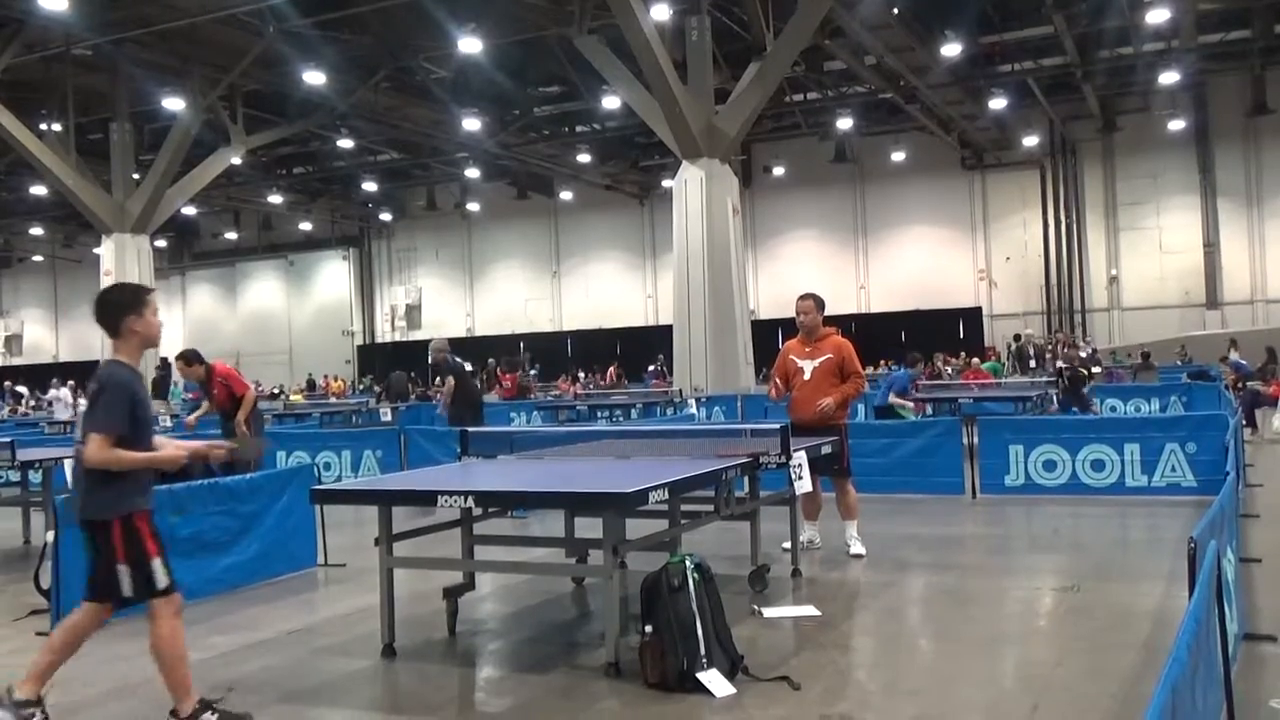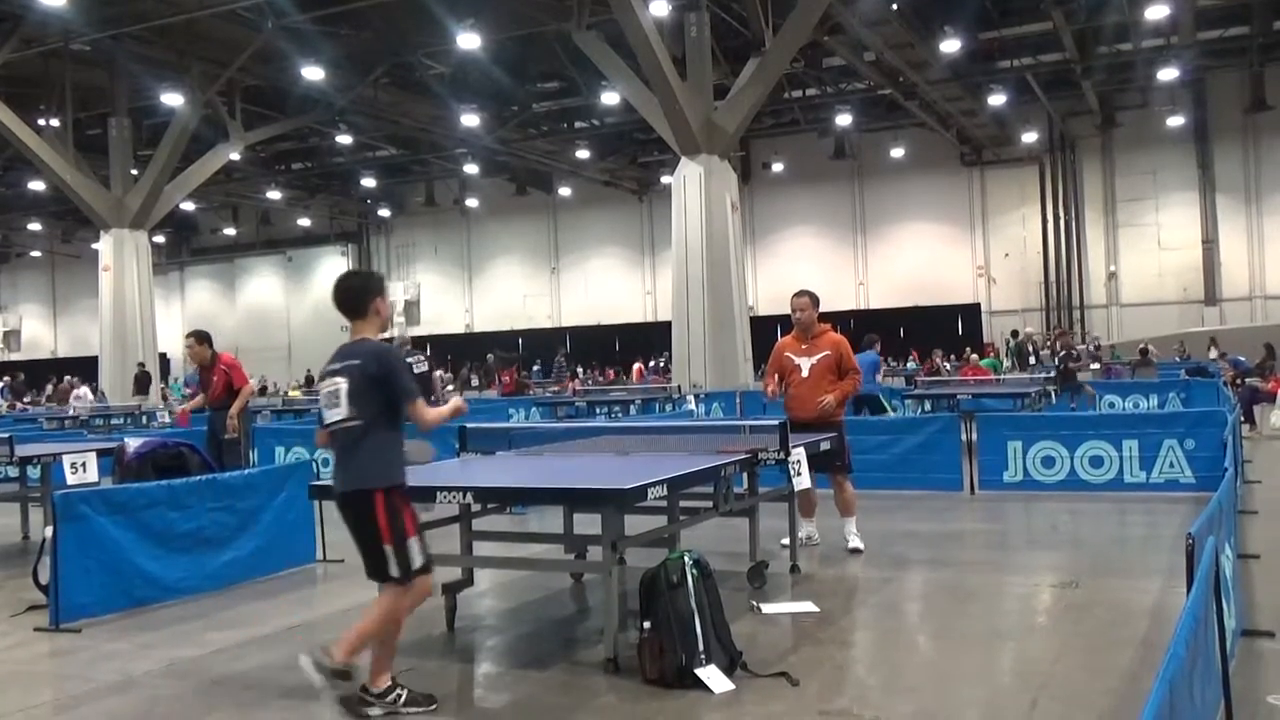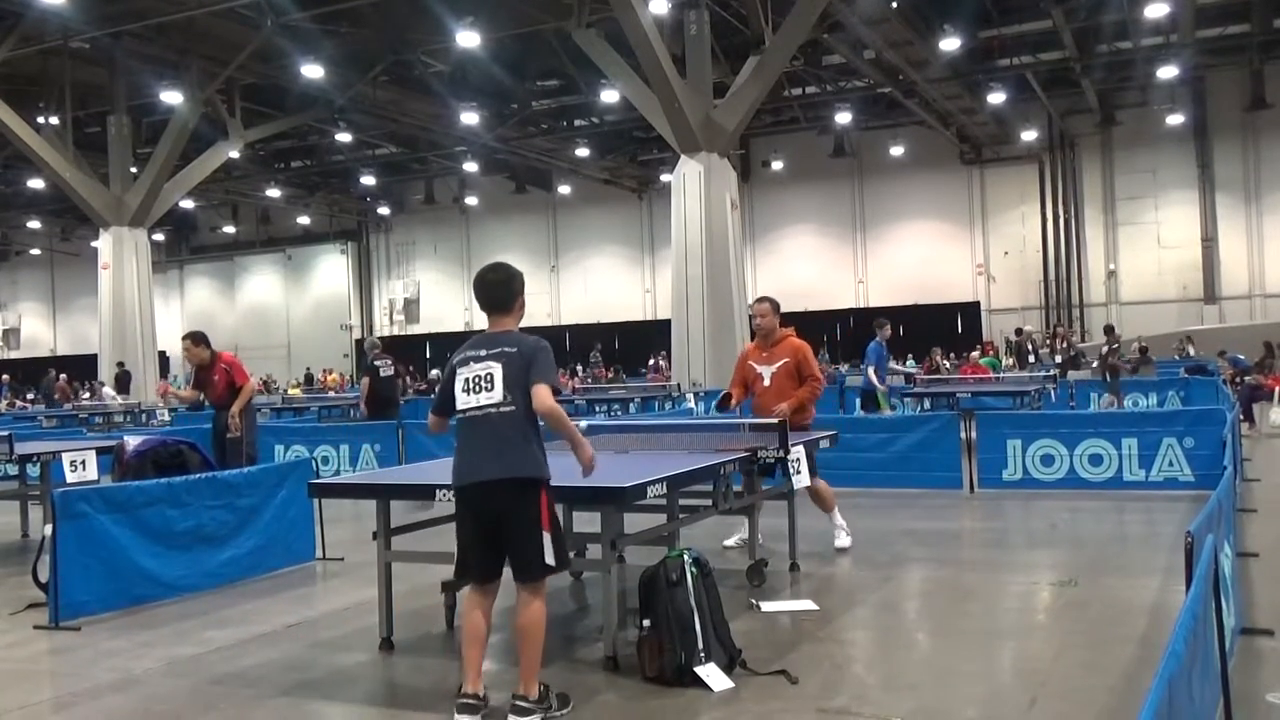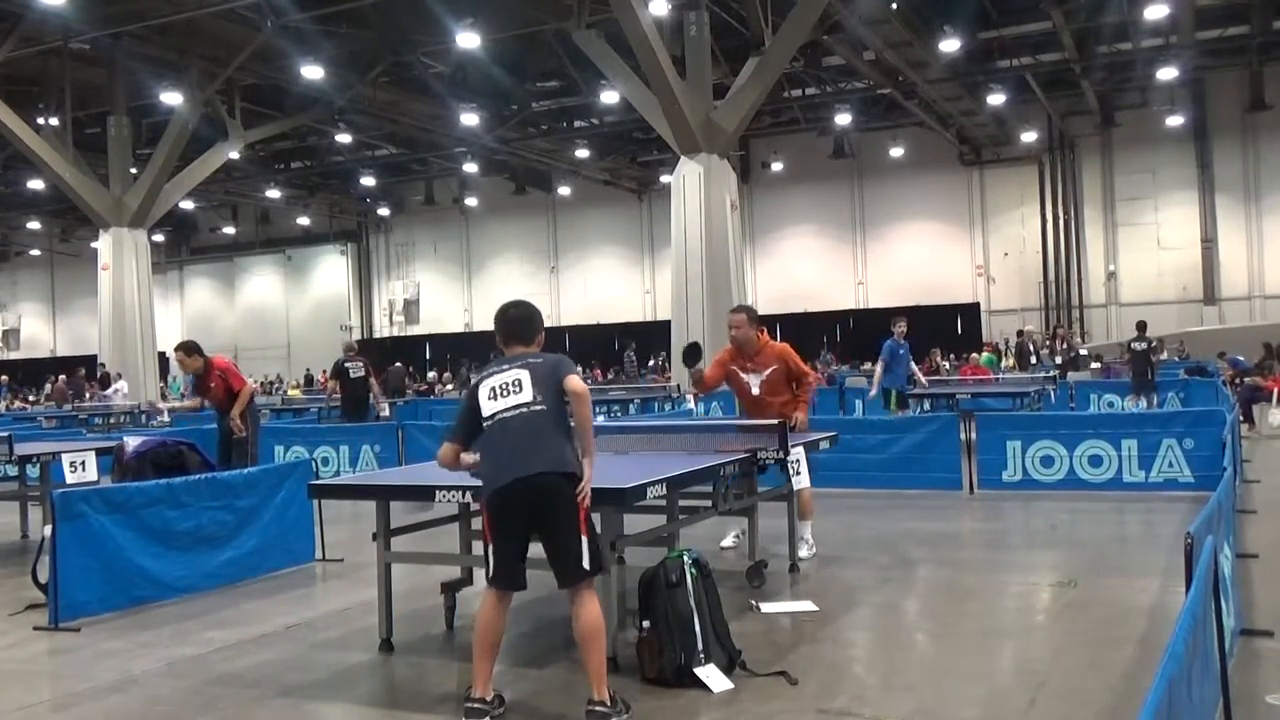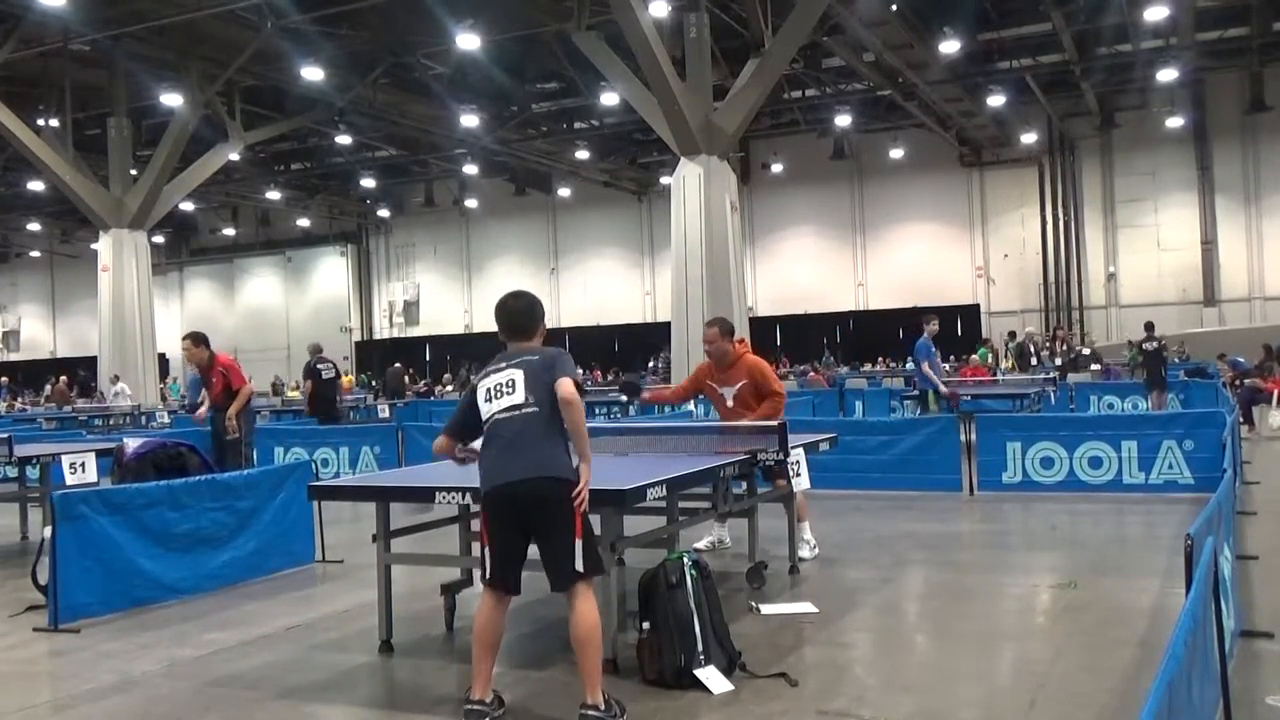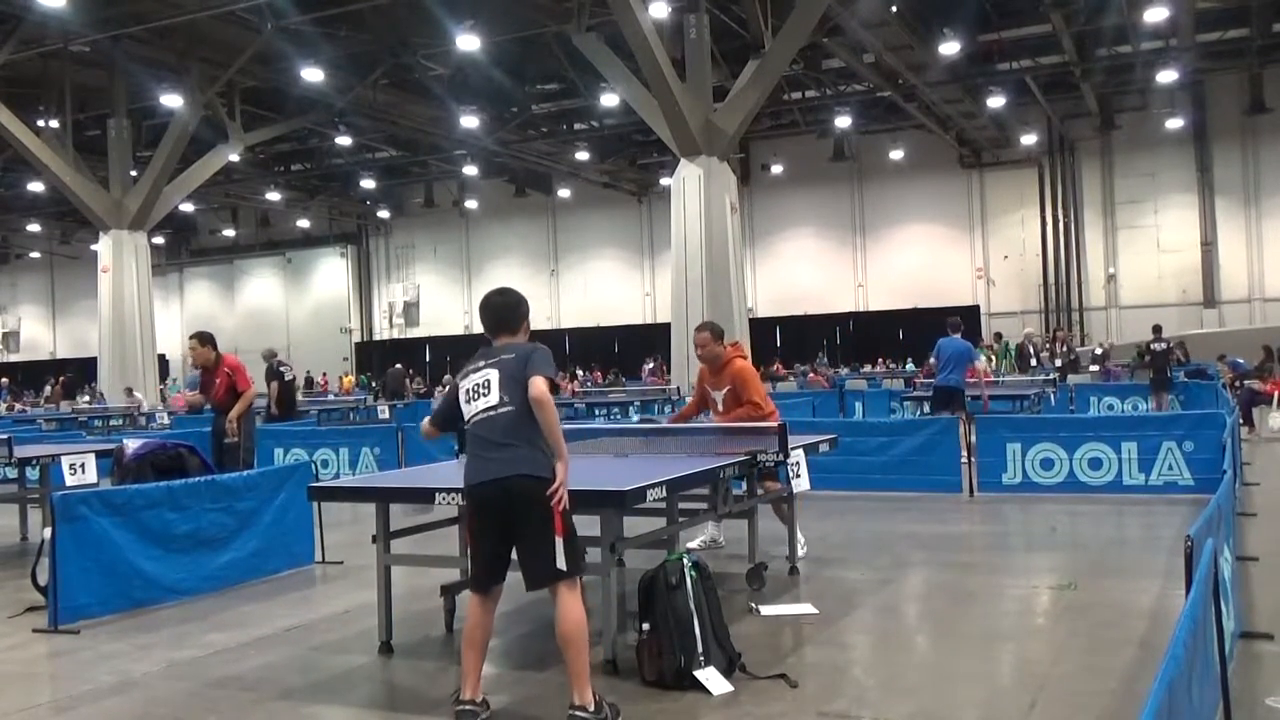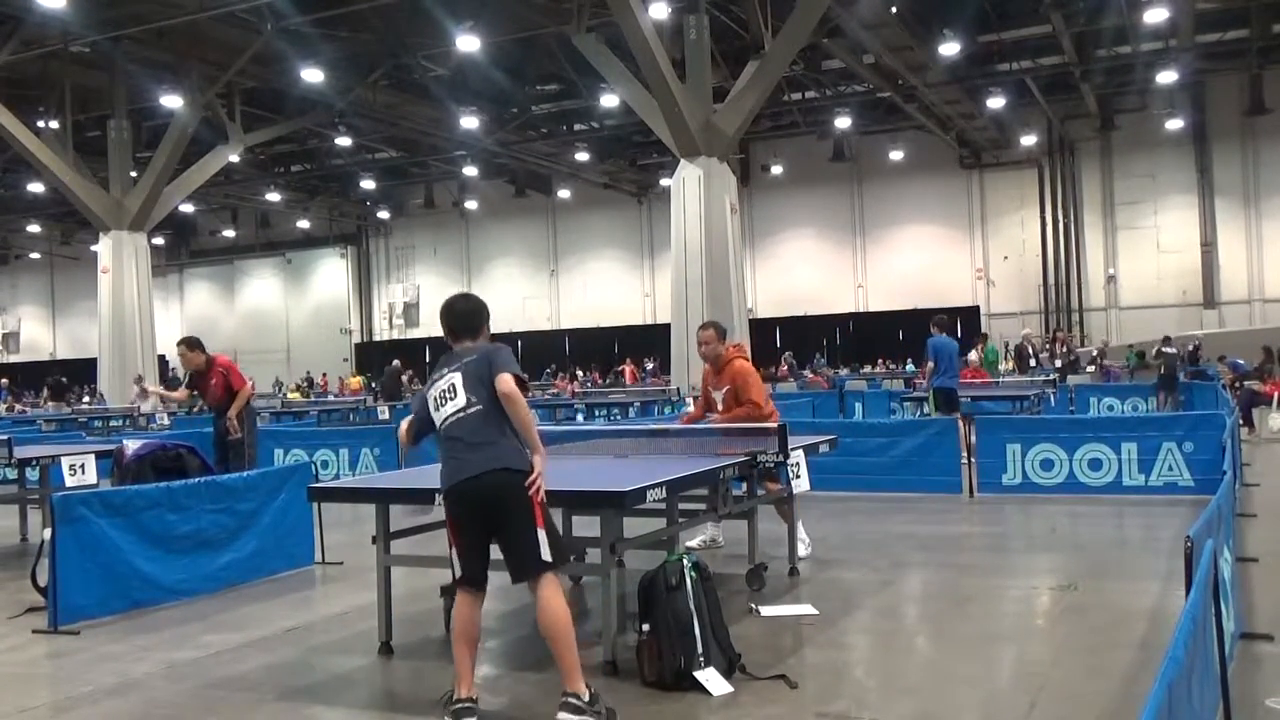
dt=0.7s
person 1, frame 1
left shoulder: (124, 377)
right shoulder: (118, 382)
right elbow: (95, 454)
left wrist: (192, 447)
right wrist: (161, 460)
left hip: (115, 510)
right hip: (119, 512)
left knee: (97, 609)
right knee: (166, 604)
person 1, frame 2
left shoulder: (332, 365)
right shoulder: (382, 356)
left elbow: (324, 437)
right elbow: (422, 418)
right wrist: (452, 406)
left hip: (350, 486)
right hip: (376, 487)
left knee: (395, 584)
right knee: (416, 584)
right ankle: (335, 658)
person 1, frame 3
left shoulder: (460, 357)
right shoulder: (532, 348)
left elbow: (435, 421)
right elbow: (544, 404)
right wrist: (579, 442)
left hip: (470, 483)
right hip: (521, 479)
left knee: (480, 588)
right knee: (532, 586)
person 1, frame 4
left shoulder: (480, 382)
right shoulder: (555, 363)
left elbow: (446, 456)
right elbow: (578, 390)
left wrist: (472, 461)
right wrist: (587, 456)
left hip: (500, 488)
right hip: (555, 478)
left knee: (498, 590)
right knee: (583, 588)
person 1, frame 5
left shoulder: (484, 379)
right shoulder: (554, 358)
left elbow: (442, 446)
right elbow: (568, 395)
left wrist: (466, 451)
right wrist: (585, 459)
left hip: (498, 488)
right hip: (551, 481)
left knee: (496, 591)
right knee: (579, 588)
person 1, frame 6
left shoulder: (467, 374)
right shoulder: (533, 353)
left elbow: (430, 428)
right elbow: (539, 394)
left wrist: (441, 413)
right wrist: (561, 458)
left hip: (480, 487)
right hip: (531, 480)
left knee: (483, 592)
right knee: (565, 587)
person 1, frame 7
left shoulder: (433, 383)
right shoulder: (494, 353)
left elbow: (407, 437)
right elbow: (507, 390)
left wrist: (407, 420)
right wrist: (537, 452)
left hip: (459, 487)
right hip: (507, 476)
left knee: (469, 589)
right knee: (544, 579)
person 2, frame 1
left shoulder: (840, 345)
right shoulder: (789, 348)
left elbow: (857, 380)
right elbow: (779, 380)
left wrist: (836, 399)
right wrist: (776, 390)
left hip: (831, 425)
right hip: (799, 426)
left knee: (841, 481)
left ankle: (852, 536)
right ankle: (810, 534)
person 2, frame 2
left shoulder: (836, 342)
right shoulder: (783, 346)
left elbow: (854, 376)
right elbow: (772, 375)
left wrist: (836, 396)
right wrist: (772, 388)
left hip: (828, 423)
right hip: (796, 423)
left knee: (839, 478)
left ankle: (852, 533)
right ankle: (808, 531)
person 2, frame 3
left shoulder: (797, 348)
right shoulder: (748, 353)
left elbow: (815, 383)
right elbow: (738, 386)
left wrist: (791, 404)
right wrist: (733, 398)
left hip: (795, 427)
left knee: (810, 481)
left ankle: (840, 526)
right ankle: (748, 532)
person 2, frame 4
left shoulder: (780, 352)
right shoulder: (726, 358)
left elbow: (806, 379)
right elbow: (709, 384)
left wrist: (802, 408)
right wrist: (698, 376)
left hip: (786, 425)
left ankle: (806, 538)
right ankle: (739, 529)
person 2, frame 5
left shoulder: (754, 365)
right shoulder: (706, 369)
left elbow: (778, 397)
right elbow: (682, 393)
left wrist: (754, 420)
right wrist: (652, 396)
left knee: (783, 484)
left ankle: (806, 539)
right ankle: (719, 535)
person 2, frame 6
left shoulder: (741, 369)
right shoulder: (704, 372)
left elbow: (756, 408)
right elbow: (698, 404)
left wrist: (724, 419)
right wrist: (675, 418)
left knee: (770, 485)
left ankle: (797, 537)
right ankle: (714, 534)
person 2, frame 7
left shoulder: (741, 369)
right shoulder: (708, 372)
left elbow: (756, 408)
right elbow: (704, 405)
left wrist: (726, 419)
right wrist: (686, 421)
left knee: (771, 486)
left ankle: (801, 537)
right ankle: (713, 534)
